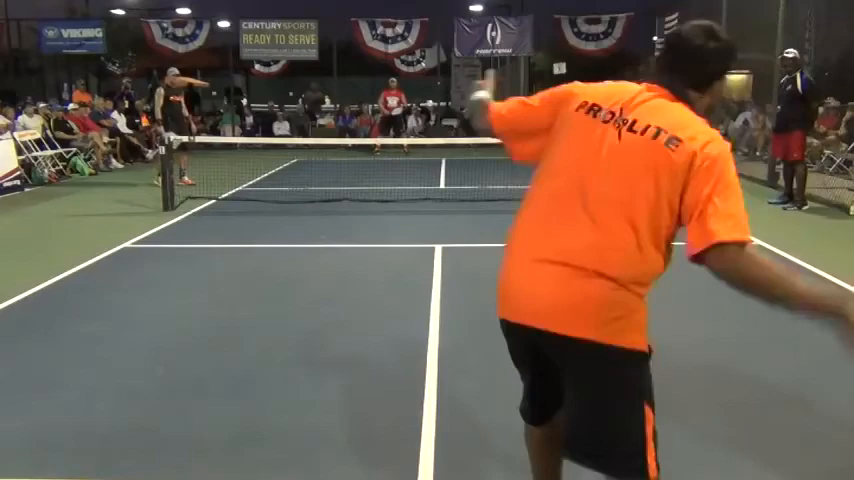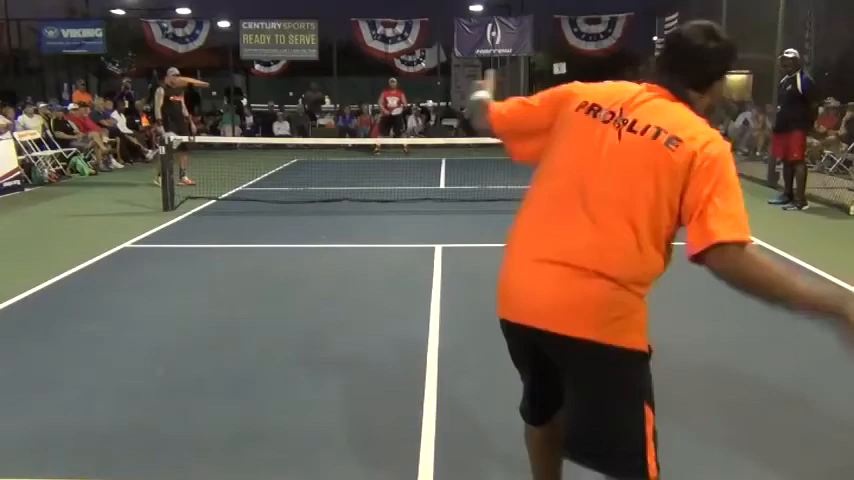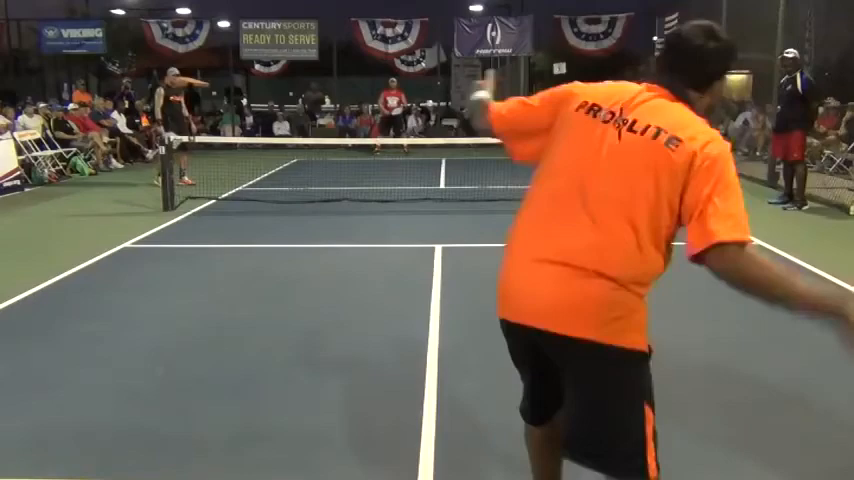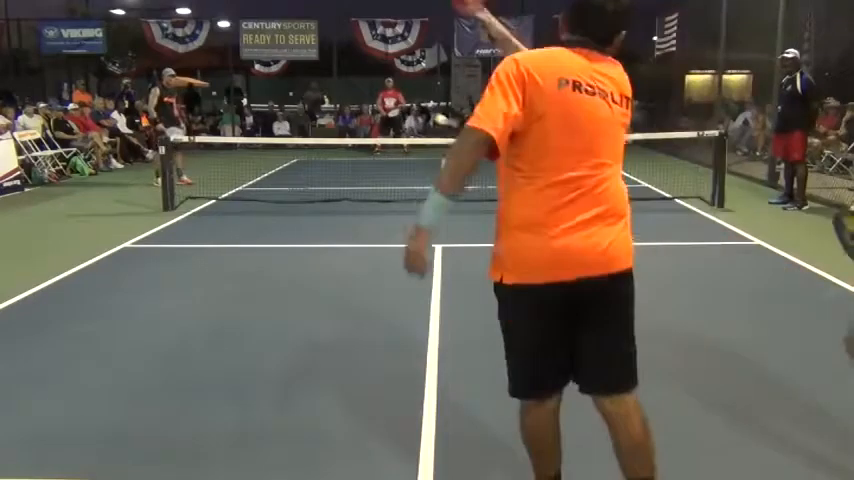
dt=0.7s
person 1, frame 1
left shoulder: (580, 96)
right shoulder: (703, 144)
left elbow: (487, 120)
right elbow: (728, 258)
left wrist: (481, 97)
left hip: (520, 296)
right hip: (599, 315)
left knee: (544, 411)
person 1, frame 2
left shoulder: (580, 96)
right shoulder: (703, 145)
left elbow: (487, 119)
right elbow: (728, 258)
left wrist: (480, 97)
left hip: (520, 296)
right hip: (600, 316)
left knee: (544, 412)
person 1, frame 3
left shoulder: (581, 97)
right shoulder: (703, 145)
left elbow: (487, 119)
right elbow: (728, 258)
left wrist: (481, 96)
left hip: (520, 297)
right hip: (600, 315)
left knee: (544, 412)
person 1, frame 4
left shoulder: (523, 68)
right shoulder: (618, 82)
left elbow: (475, 142)
left wrist: (425, 221)
left hip: (531, 264)
right hip: (606, 259)
left knee: (538, 397)
right knee: (618, 396)
person 2, frame 1
left shoulder: (804, 80)
right shoulder: (784, 81)
left elbow: (811, 103)
left wrist: (808, 124)
right wrist: (777, 123)
left hip: (797, 127)
right hip: (783, 126)
left knee: (797, 160)
right knee: (786, 160)
left ankle: (800, 199)
right ankle: (788, 194)
person 2, frame 2
left shoulder: (804, 80)
right shoulder: (784, 81)
left elbow: (811, 104)
left wrist: (808, 124)
right wrist: (777, 124)
left hip: (797, 127)
right hip: (783, 126)
left knee: (797, 161)
right knee: (786, 160)
left ankle: (800, 199)
right ankle: (788, 194)
person 2, frame 3
left shoulder: (804, 80)
right shoulder: (784, 81)
left elbow: (812, 105)
left wrist: (808, 125)
right wrist: (777, 124)
left hip: (797, 127)
right hip: (783, 126)
left knee: (797, 161)
right knee: (786, 161)
left ankle: (800, 199)
right ankle: (788, 194)
person 2, frame 4
left shoulder: (804, 80)
right shoulder: (785, 80)
left elbow: (812, 105)
left wrist: (809, 126)
right wrist: (778, 124)
left hip: (798, 128)
right hip: (784, 127)
left knee: (798, 161)
right knee: (787, 161)
left ankle: (801, 199)
right ankle: (788, 194)
